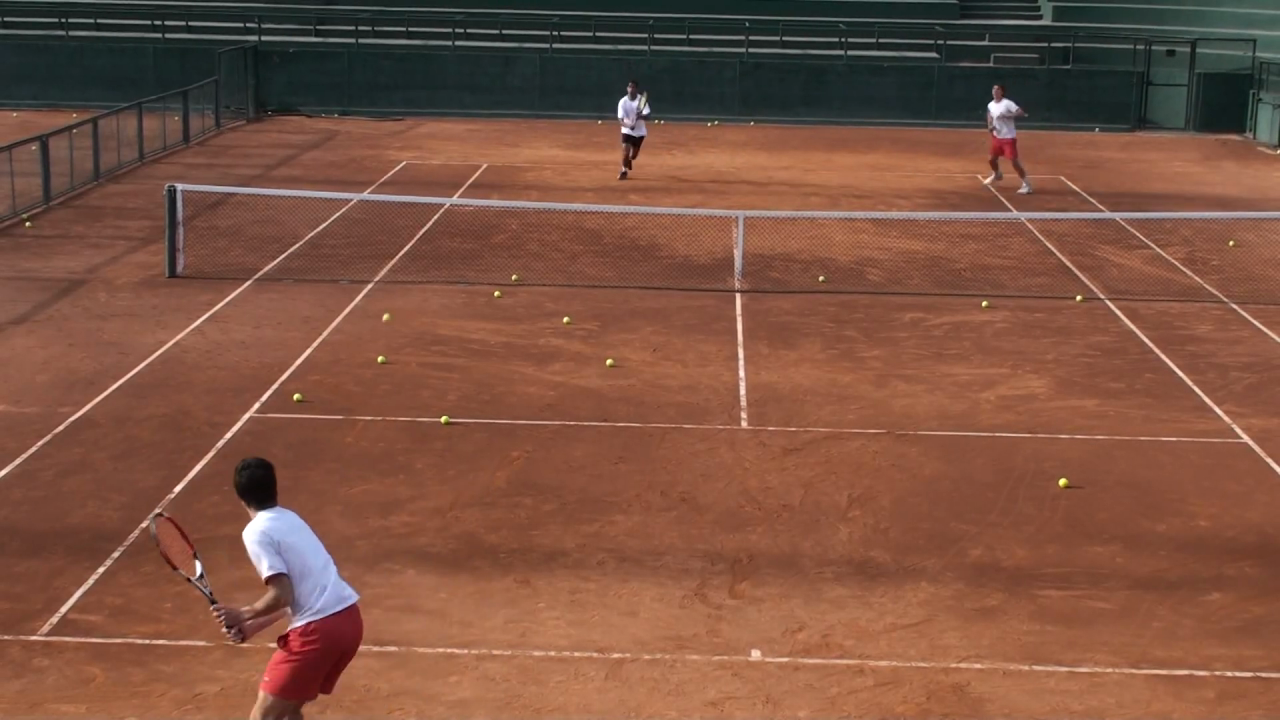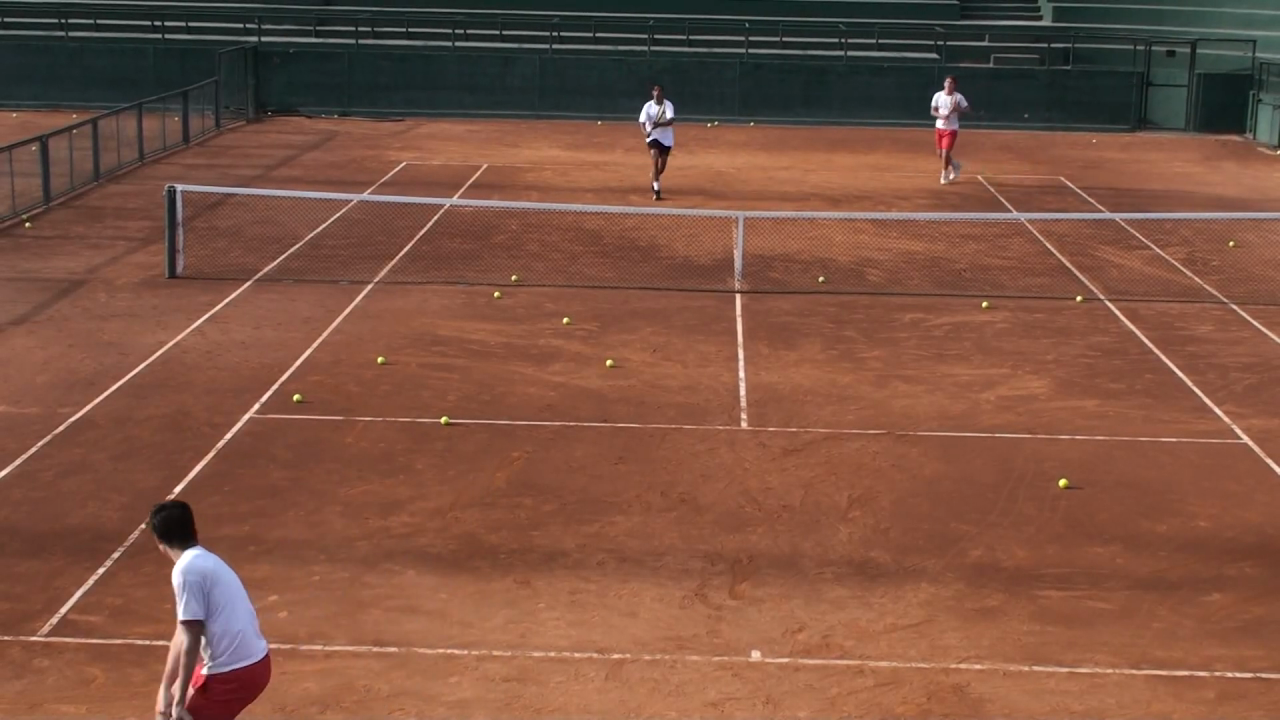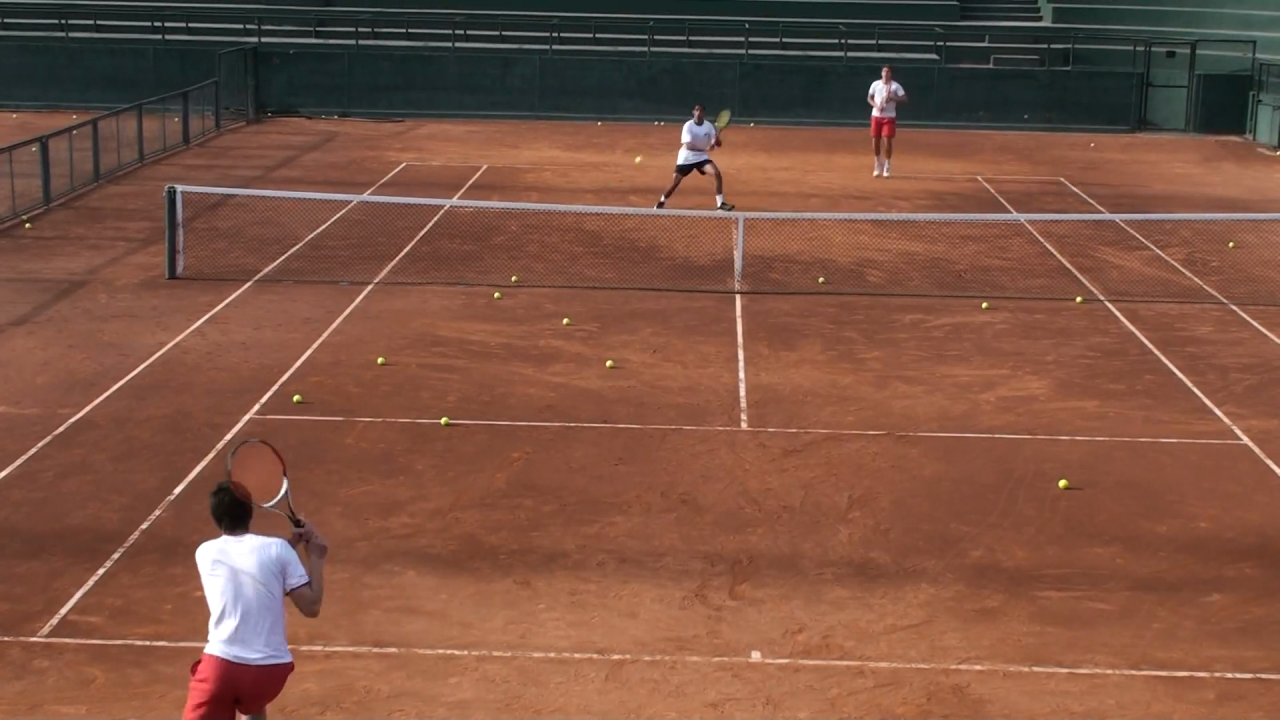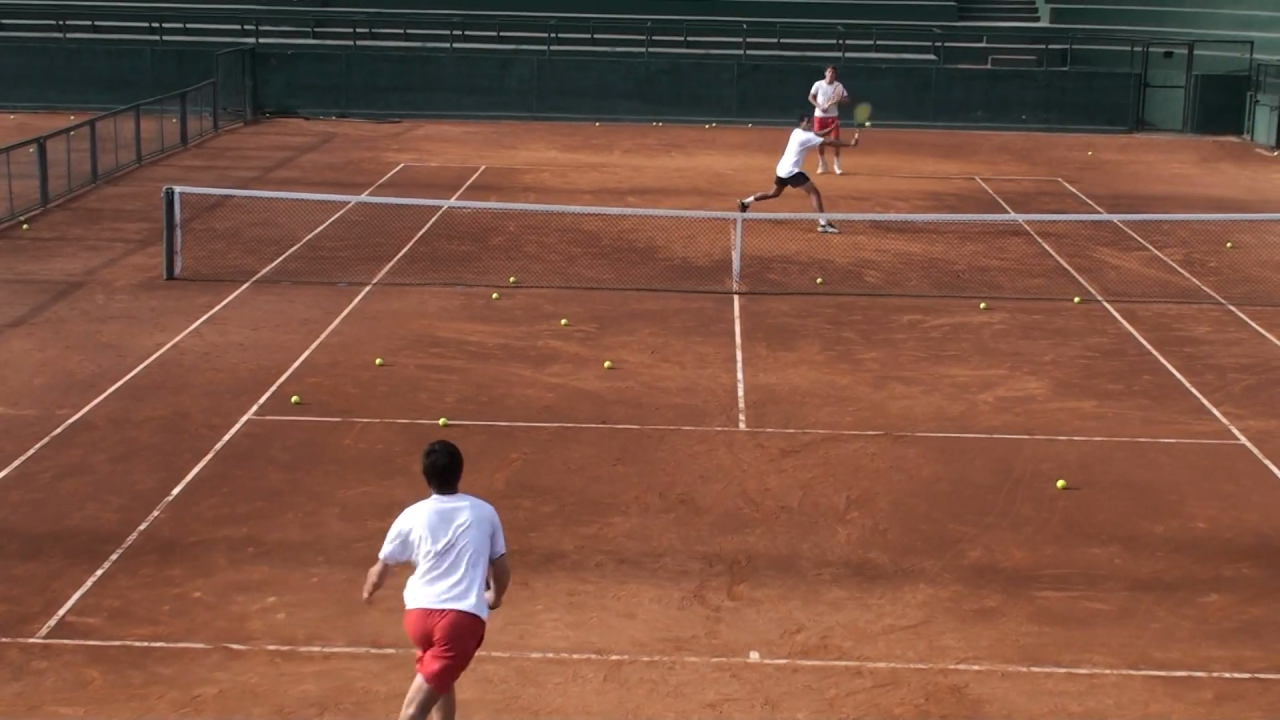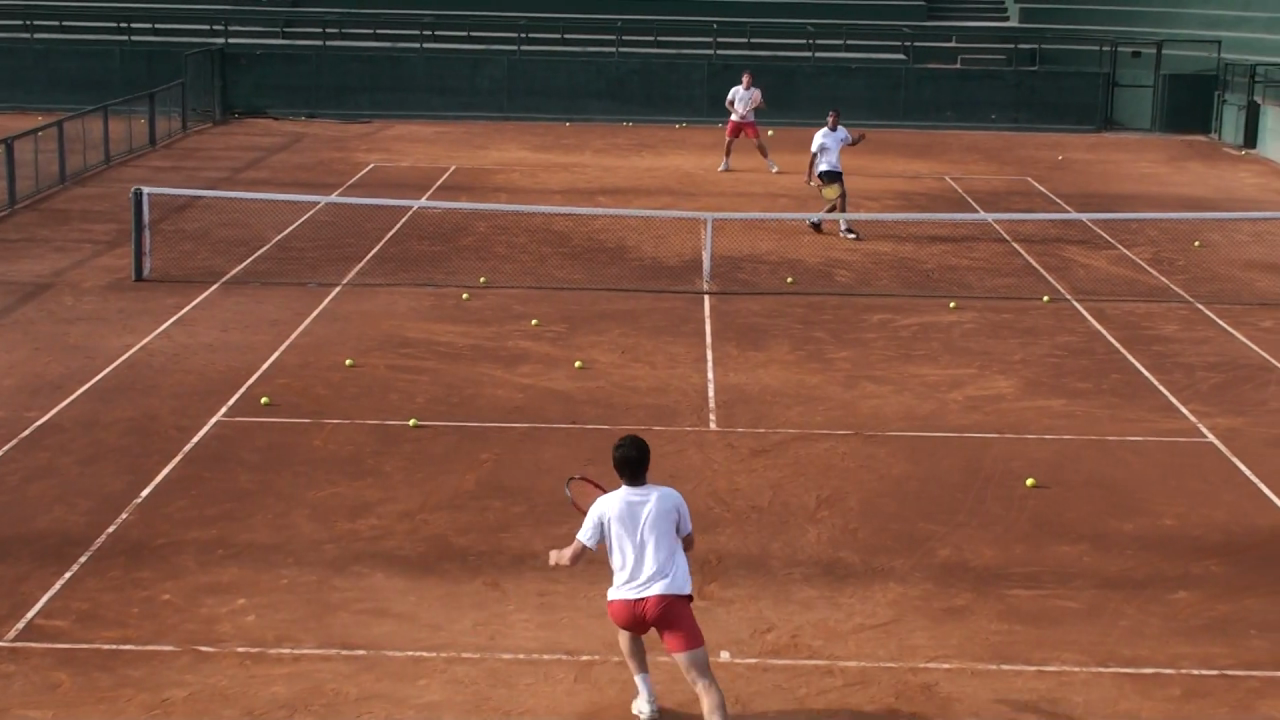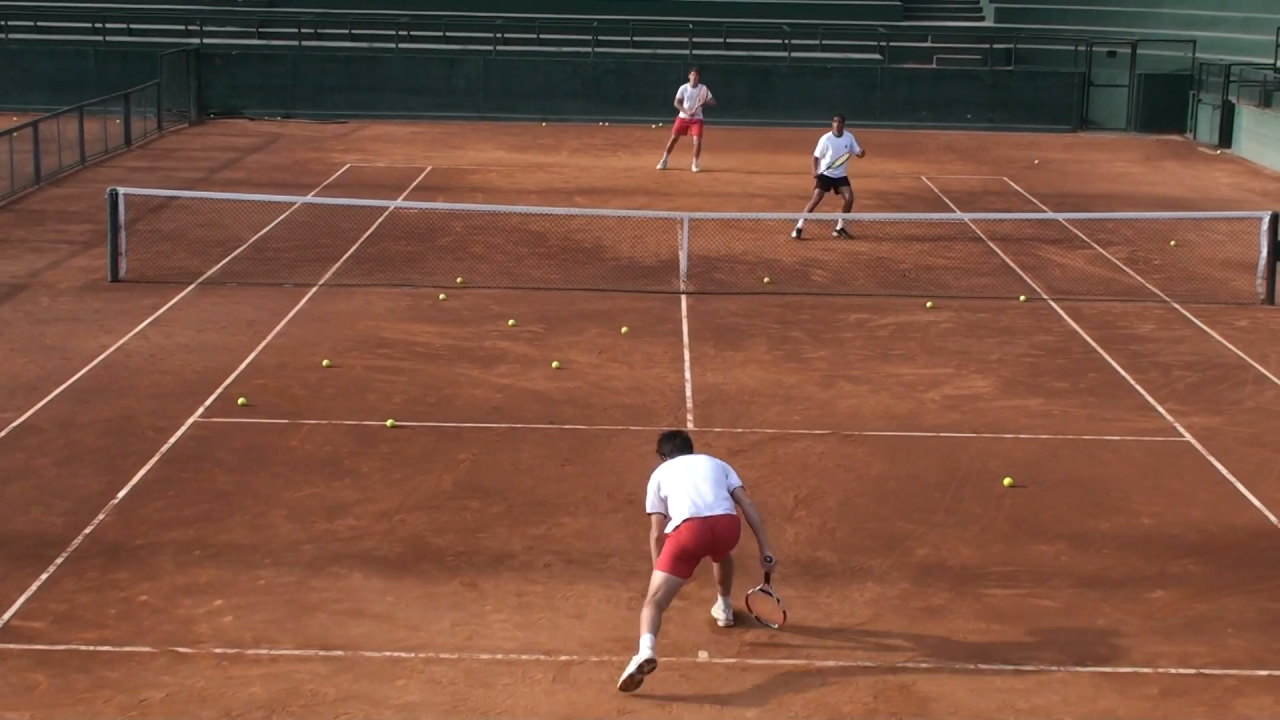
dt=0.5s
person 1, frame 1
left shoulder: (255, 533)
right shoulder: (291, 520)
left elbow: (282, 596)
left wrist: (243, 615)
right wrist: (252, 626)
left hip: (318, 630)
right hip: (348, 619)
person 1, frame 2
left shoulder: (185, 571)
right shoulder: (207, 560)
left elbow: (191, 640)
right elbow: (181, 637)
left wrist: (180, 702)
right wrist: (165, 689)
left hip: (229, 675)
right hip: (256, 664)
person 1, frame 3
left shoulder: (204, 553)
right shoulder: (278, 550)
right elbow: (311, 608)
right wrist: (318, 561)
left hip: (221, 665)
right hip: (271, 667)
person 1, frame 4
left shoulder: (410, 516)
right shoulder: (485, 512)
left elbow: (379, 572)
right elbow: (502, 572)
left wrist: (368, 591)
right wrist: (496, 597)
left hip: (419, 612)
right hip: (463, 618)
left knee: (440, 680)
person 1, frame 5
left shoulder: (603, 506)
right shoulder: (670, 498)
left elbow: (571, 557)
right elbow: (688, 544)
left wrist: (556, 556)
left hip: (625, 602)
right hip: (668, 599)
left knee: (629, 629)
right knee: (702, 678)
person 1, frame 6
left shoulder: (661, 474)
right shoulder: (717, 464)
left elbow: (657, 536)
right elbow: (748, 506)
left wrist: (659, 576)
right wrist: (764, 549)
left hip: (689, 528)
right hip: (726, 523)
left knee: (654, 600)
right knee: (722, 553)
left ankle: (646, 653)
right ankle: (724, 609)
